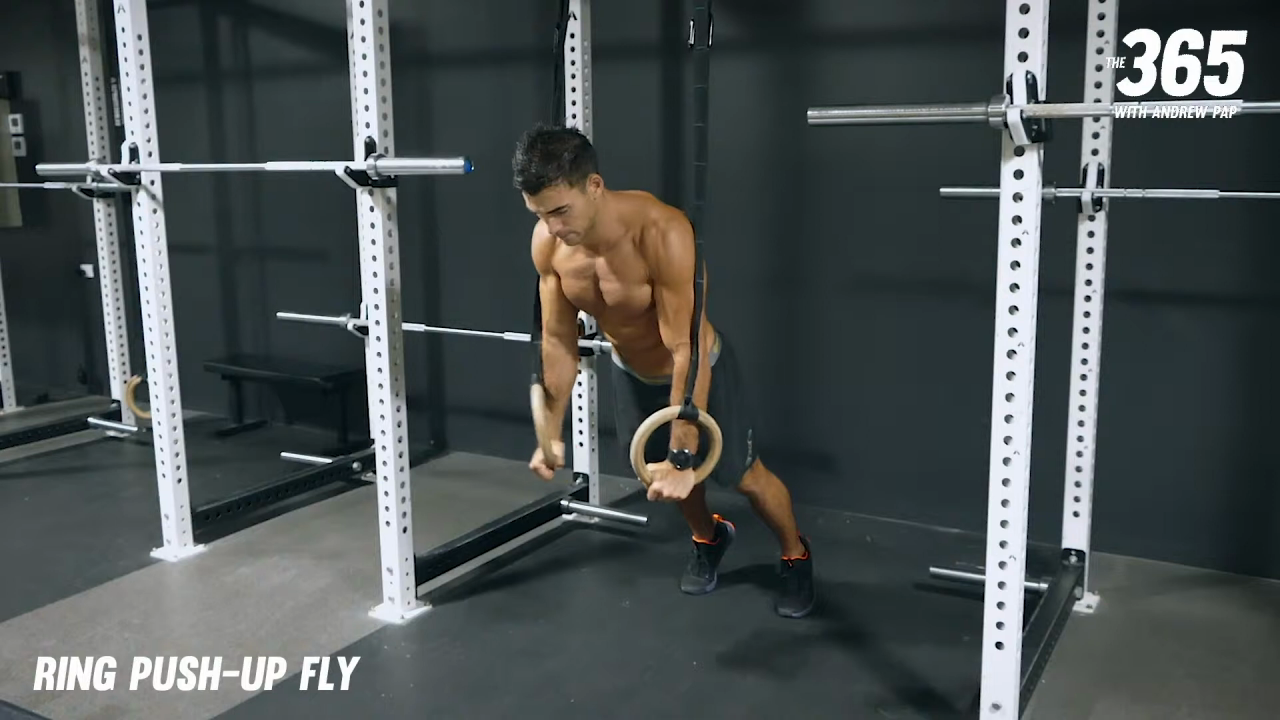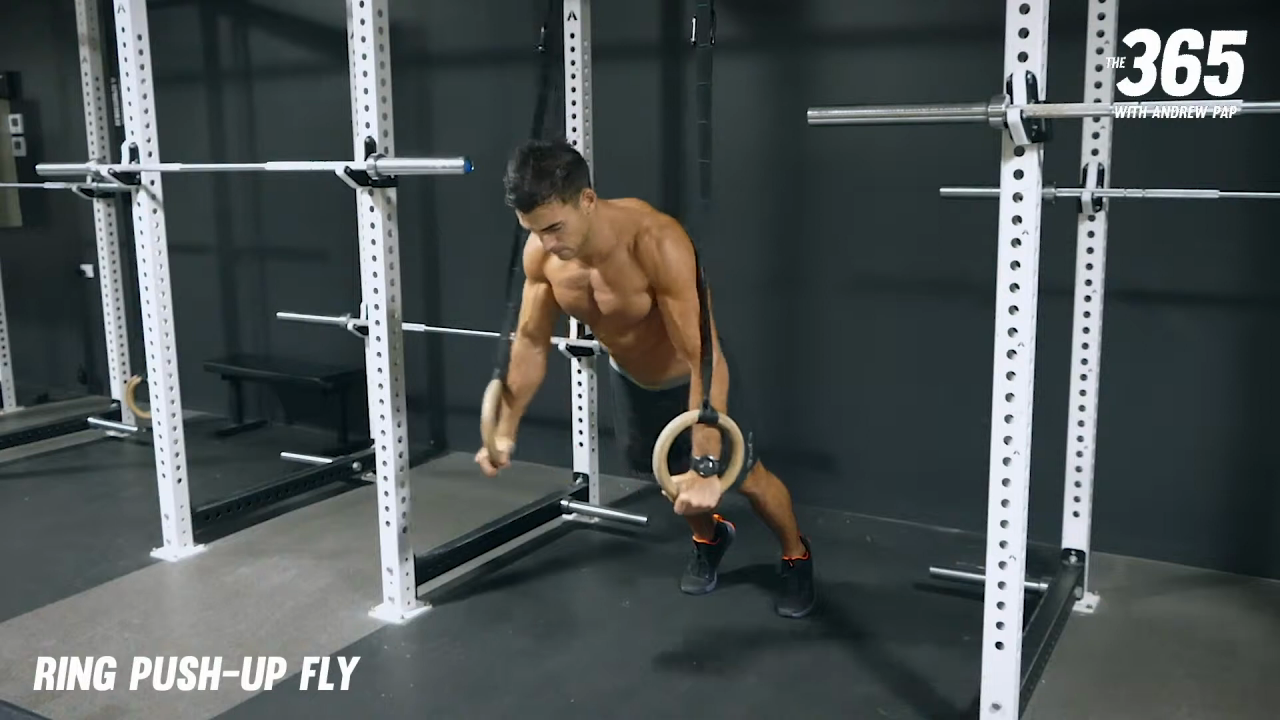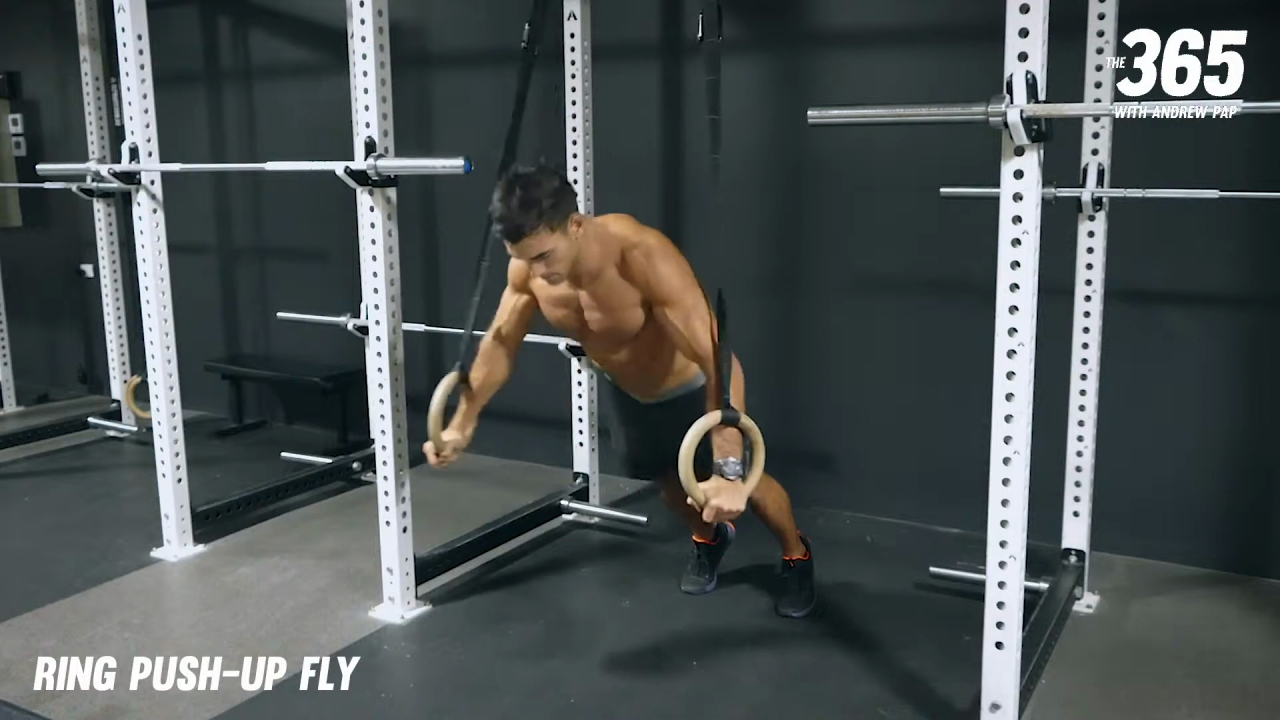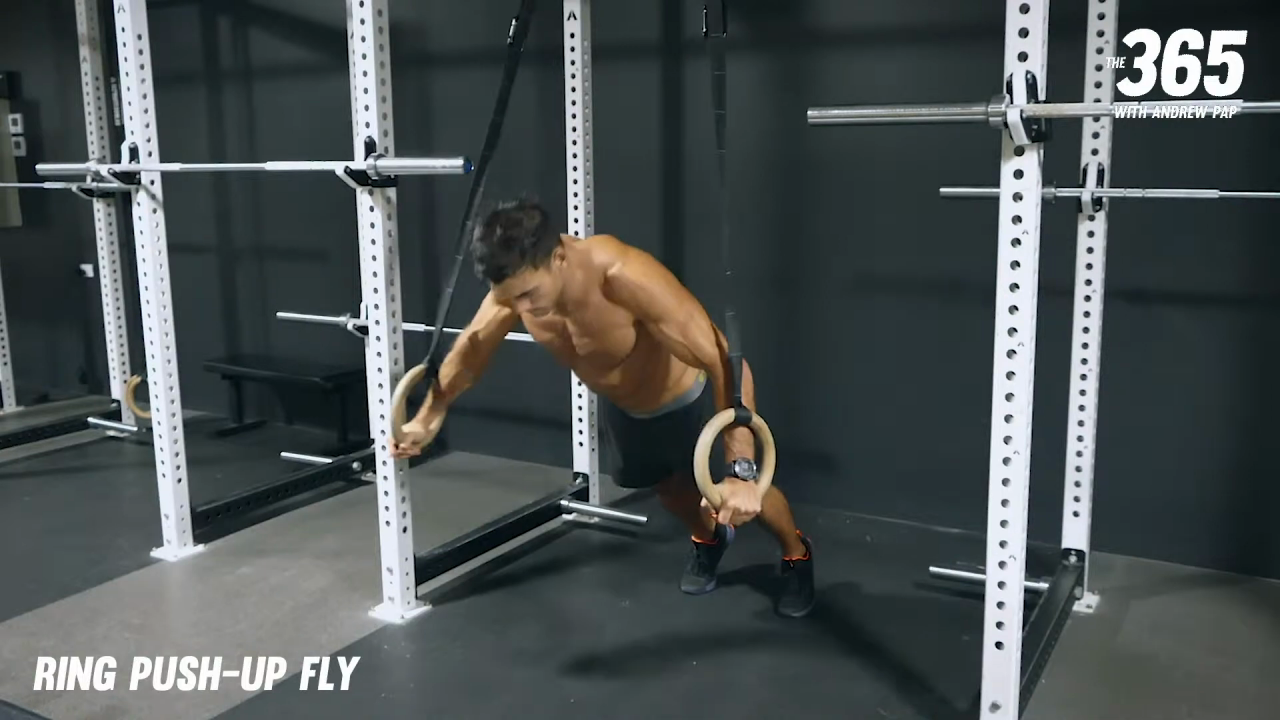
dt=0.2s
person 1, frame 1
left shoulder: (660, 232)
right shoulder: (547, 243)
left elbow: (684, 351)
right elbow: (559, 340)
left wrist: (682, 457)
right wrist: (553, 433)
left hip: (698, 370)
right hip: (631, 373)
left knee: (744, 475)
right knee: (661, 471)
left ankle: (796, 556)
right ankle: (709, 537)
person 1, frame 2
left shoulder: (655, 241)
right shoulder: (540, 252)
left elbow: (702, 357)
right elbow: (531, 340)
right wrist: (506, 428)
left hip: (689, 377)
right hip: (630, 378)
left knee: (745, 476)
right knee: (661, 475)
left ankle: (796, 557)
right ankle: (709, 538)
person 1, frame 3
left shoulder: (644, 258)
right shoulder: (528, 266)
left elbow: (717, 361)
right elbow: (500, 342)
left wrist: (729, 470)
right wrist: (463, 422)
left hip: (688, 388)
right hip: (626, 390)
left knee: (742, 482)
right knee: (666, 478)
left ankle: (797, 556)
right ankle: (709, 539)
person 1, frame 4
left shoulder: (627, 278)
right shoulder: (519, 281)
left elbow: (724, 363)
right elbow: (473, 345)
right wrist: (428, 418)
left hip: (684, 402)
right hip: (620, 405)
left knee: (740, 493)
right knee: (666, 485)
left ankle: (796, 555)
right ankle: (708, 538)
